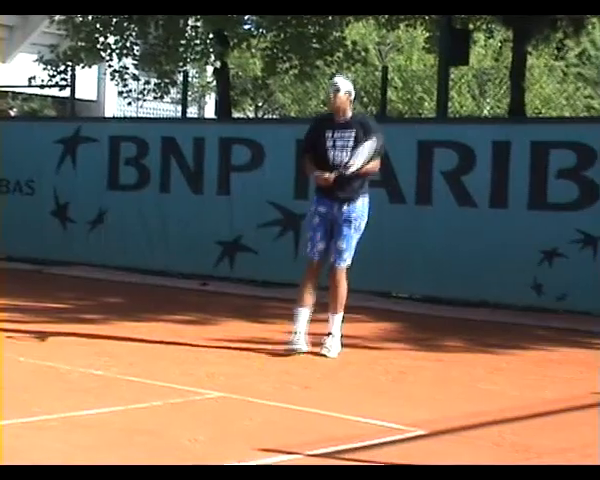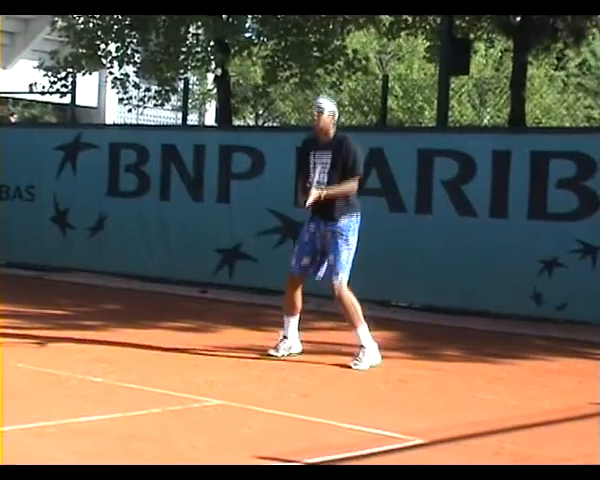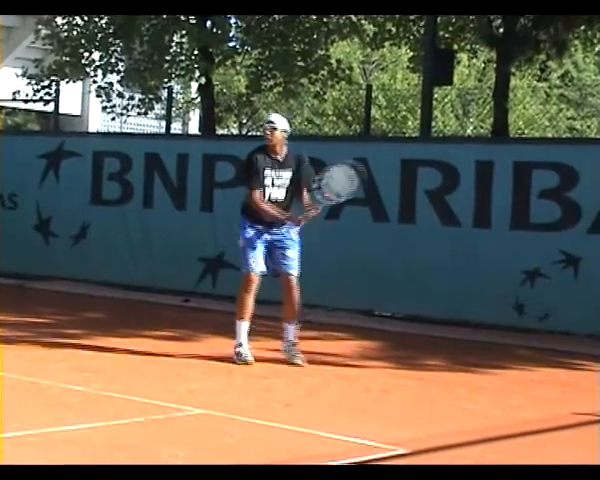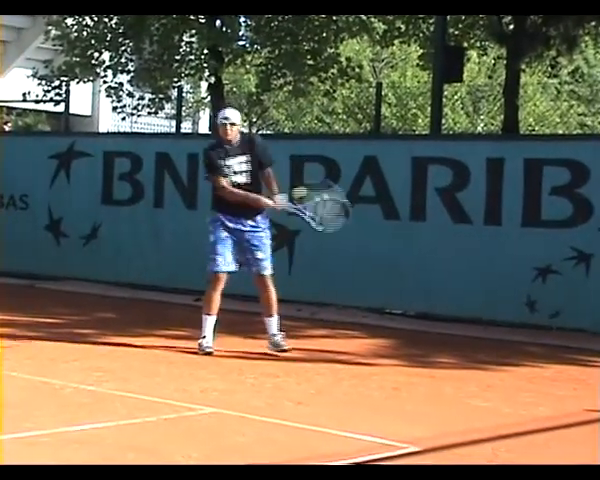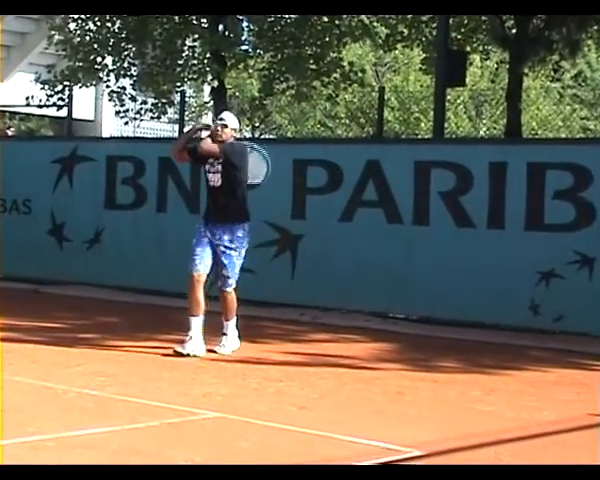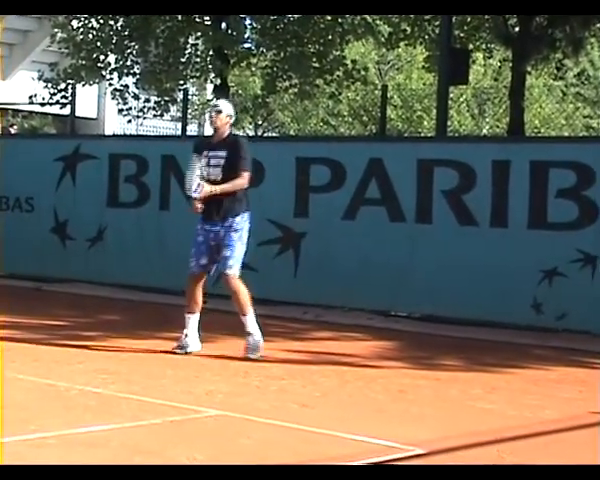
dt=0.5s
person 1, frame 1
left shoulder: (366, 125)
right shoulder: (319, 124)
left elbow: (376, 162)
right elbow: (308, 159)
left wrist: (361, 168)
right wrist: (317, 174)
left hip: (353, 205)
right hip: (324, 201)
left knee: (339, 269)
right knee: (314, 265)
left ankle: (333, 335)
right ankle: (299, 333)
person 1, frame 2
left shoulder: (345, 145)
right shoulder: (307, 145)
left elbow: (353, 185)
left wrist: (322, 193)
right wrist: (303, 195)
left hip: (342, 222)
right hip: (315, 220)
left knee: (338, 287)
right knee: (294, 279)
left ankle: (369, 348)
right ankle: (290, 339)
person 1, frame 3
left shoulder: (299, 160)
right shoulder: (256, 158)
left elbow: (302, 193)
right elbow: (255, 199)
left wrist: (308, 210)
right wrist: (282, 216)
left hip: (285, 229)
right hip: (255, 226)
left knee: (291, 282)
right knee: (251, 279)
left ankle: (290, 342)
right ankle: (241, 343)
person 1, frame 4
left shoulder: (253, 143)
right shoulder: (212, 152)
left elbow: (268, 174)
right elbow: (224, 190)
left wrist: (274, 196)
right wrist: (253, 199)
left hip: (255, 220)
right hip: (224, 220)
left knee: (264, 277)
right knee: (219, 278)
left ankle: (274, 335)
right ankle: (206, 336)
person 1, frame 5
left shoulder: (237, 149)
right shoulder: (210, 150)
left elbow: (204, 148)
right elbow: (178, 153)
left wrist: (201, 137)
right wrist: (193, 131)
left hip: (234, 227)
right hip: (209, 225)
left knee: (226, 287)
right knee: (196, 277)
left ankle: (230, 335)
right ankle: (195, 339)
person 1, frame 6
left shoulder: (237, 144)
right shoulder: (201, 146)
left elbow: (243, 181)
right elbow: (198, 184)
left wrist: (214, 189)
right wrist: (196, 198)
left hip: (234, 220)
right hip: (208, 221)
left knee: (230, 277)
right knee: (196, 277)
left ankle: (253, 332)
right ankle: (191, 336)
